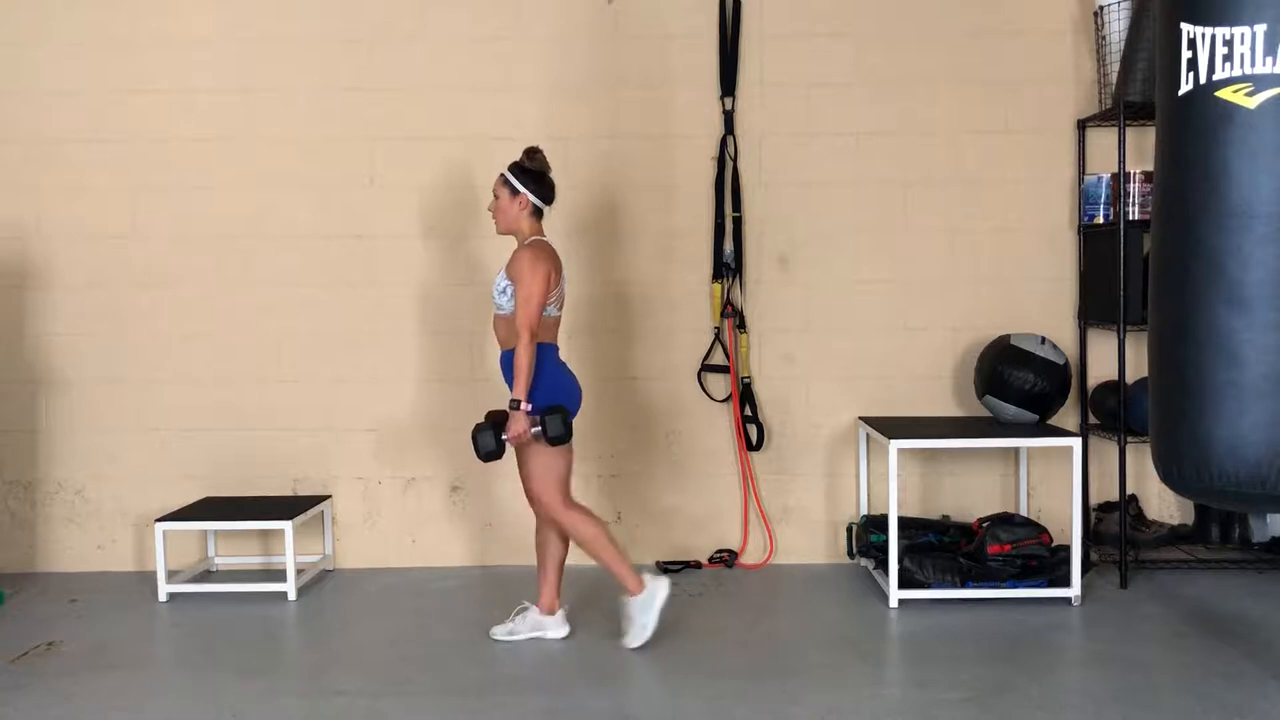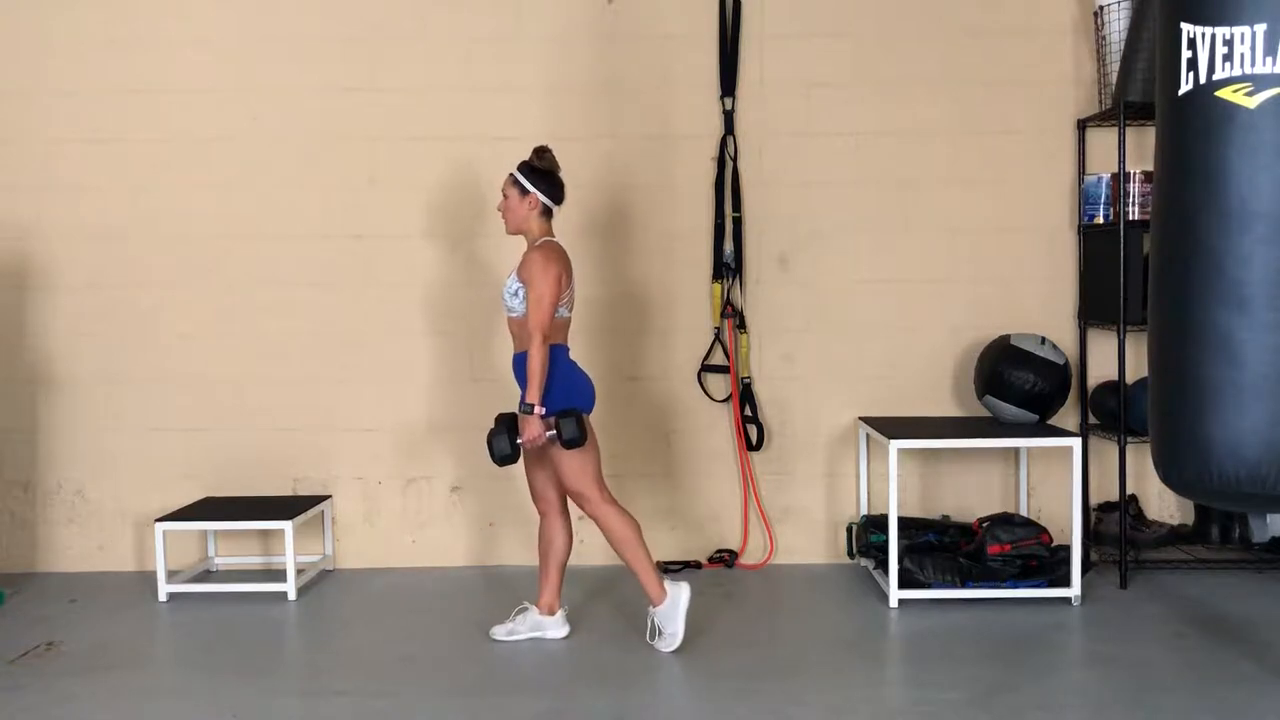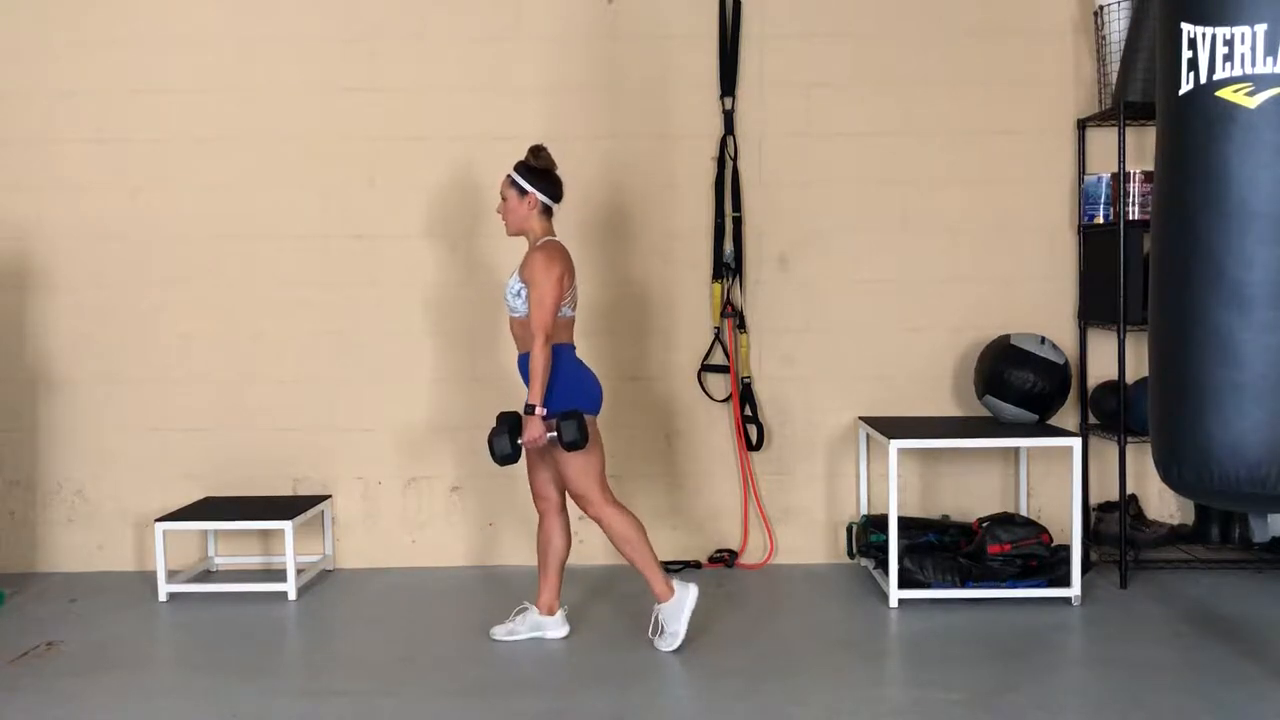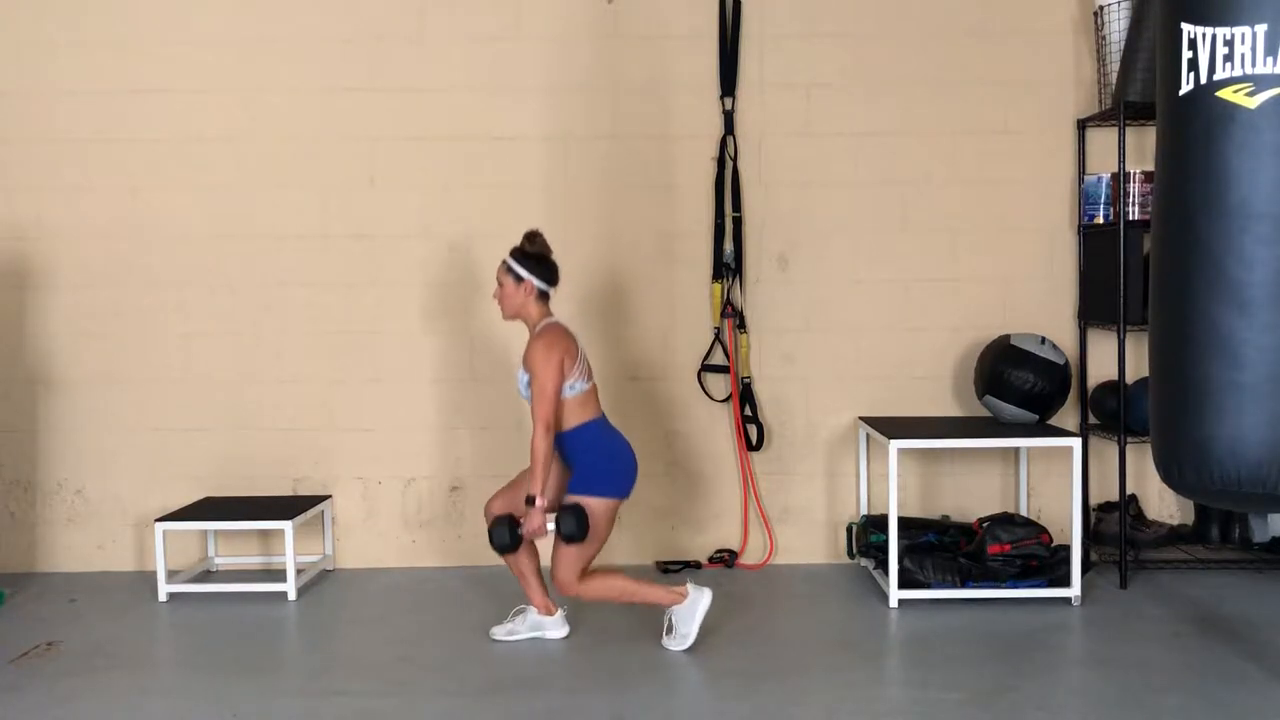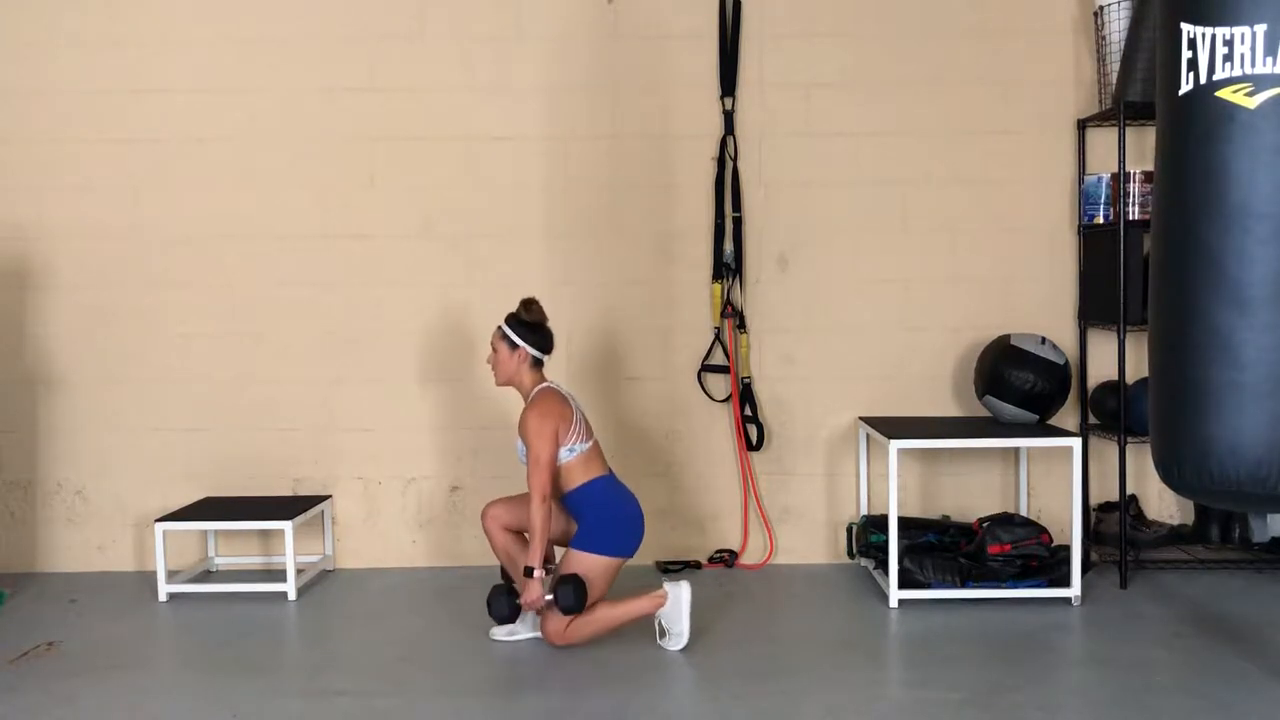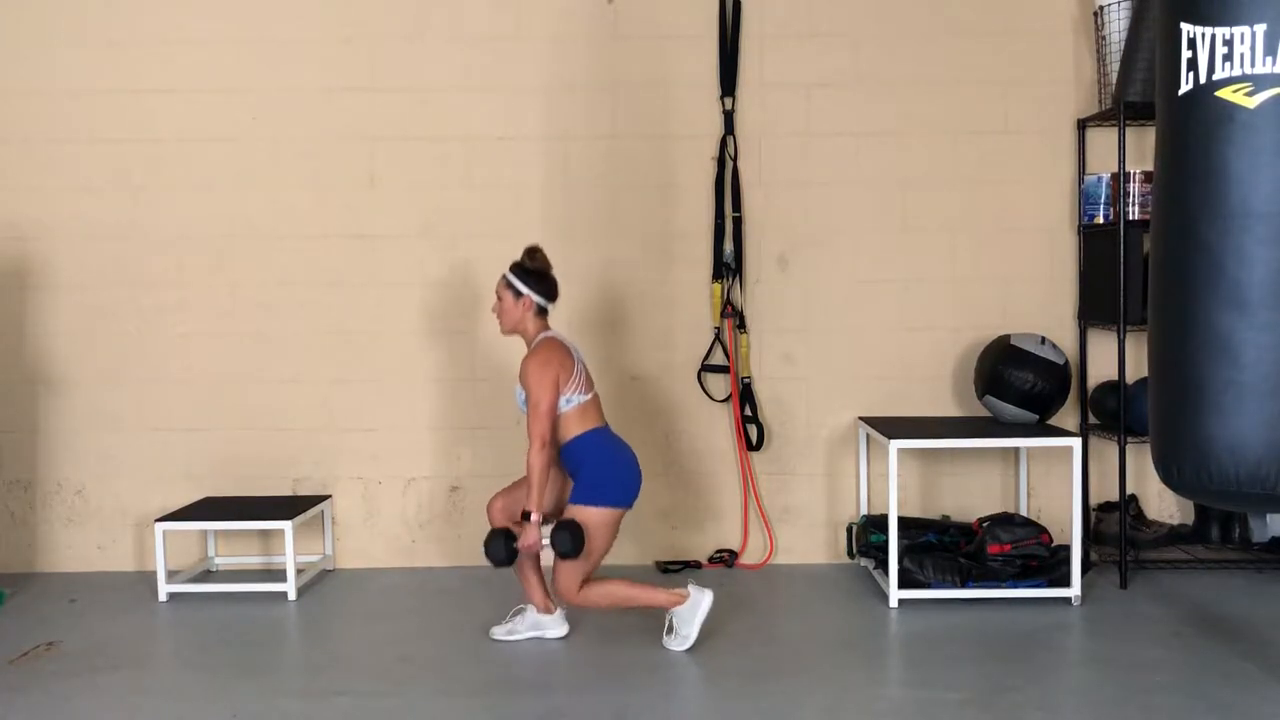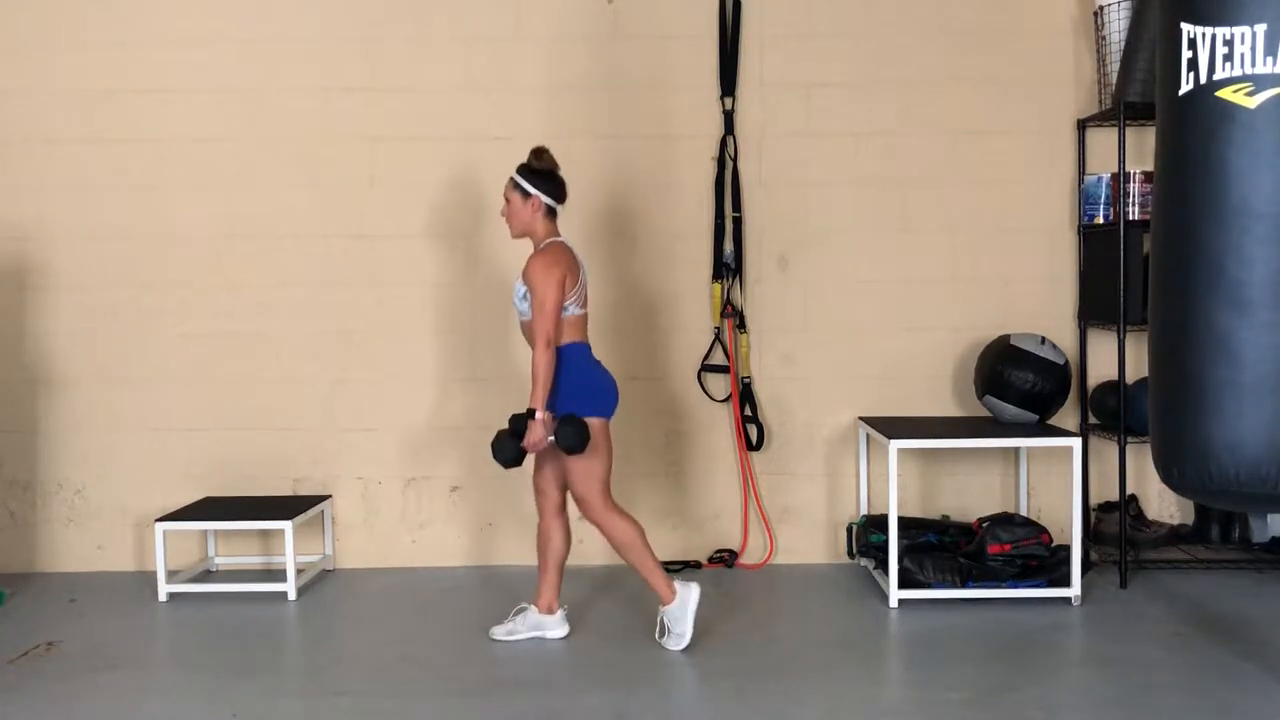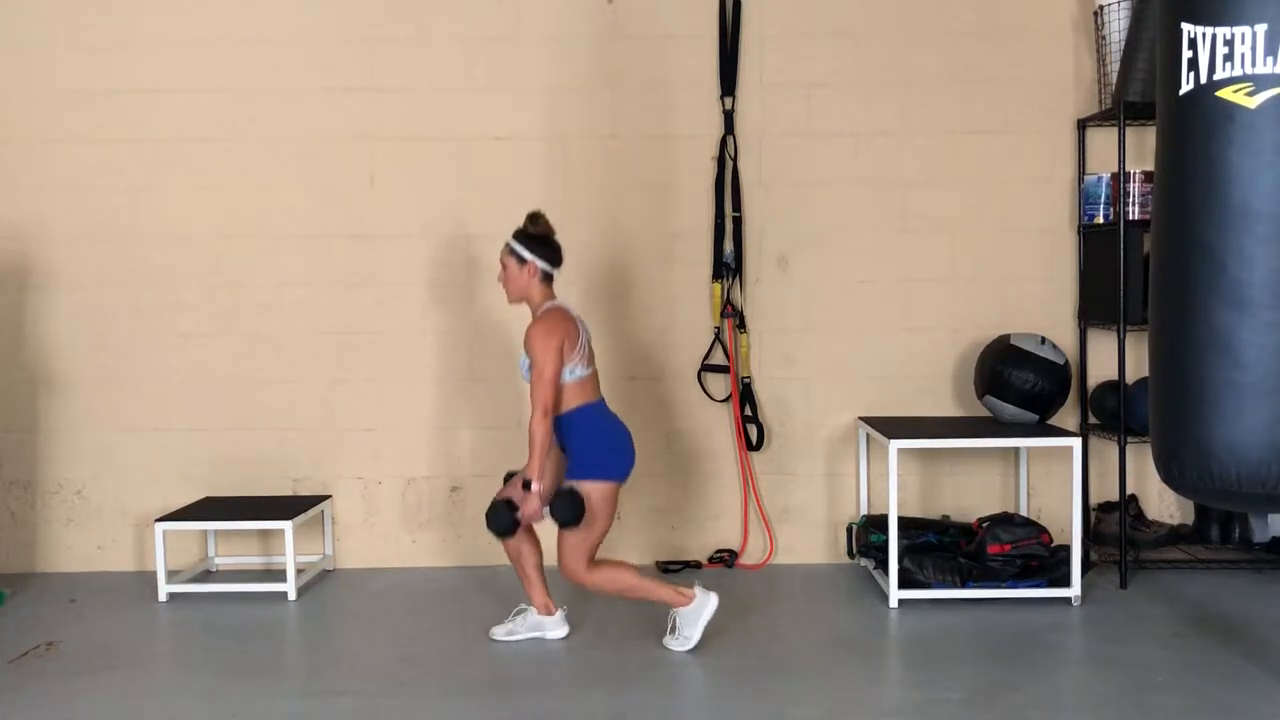
dt=0.5s
person 1, frame 1
left shoulder: (530, 255)
right shoulder: (537, 254)
left elbow: (525, 335)
left wrist: (519, 405)
left hip: (541, 386)
right hip: (540, 386)
left knee: (556, 504)
right knee: (545, 506)
left ankle: (640, 589)
right ankle: (547, 611)
person 1, frame 2
left shoulder: (541, 257)
right shoulder: (545, 255)
left elbow: (539, 338)
left wrist: (533, 409)
right wrist: (533, 405)
left hip: (554, 387)
right hip: (548, 387)
left knee: (592, 498)
right knee: (548, 504)
left ankle: (663, 596)
right ankle: (547, 612)
person 1, frame 3
left shoulder: (543, 256)
right shoulder: (545, 254)
left elbow: (540, 337)
left wrist: (534, 409)
right wrist: (538, 406)
left hip: (562, 387)
right hip: (555, 388)
left knee: (594, 499)
right knee: (548, 500)
left ankle: (670, 596)
right ankle: (546, 612)
person 1, frame 4
left shoulder: (544, 343)
right shoulder: (550, 334)
left elbow: (544, 427)
left wrist: (537, 502)
right wrist: (537, 492)
left hip: (599, 461)
right hip: (582, 455)
left knee: (569, 580)
right knee: (498, 512)
left ankle: (682, 598)
right ankle: (544, 614)
person 1, frame 5
left shoulder: (539, 412)
right shoulder: (549, 398)
left elbow: (541, 498)
right elbow: (552, 490)
left wrist: (533, 572)
right wrist: (542, 547)
left hip: (607, 519)
right hip: (593, 509)
left knee: (557, 631)
right knee: (495, 516)
left ankle: (664, 599)
right ankle: (540, 610)
person 1, frame 6
left shoulder: (539, 360)
right shoulder: (552, 348)
left elbow: (540, 444)
left wrist: (533, 517)
right wrist: (539, 507)
left hip: (602, 473)
right hip: (591, 466)
left knee: (571, 588)
right knee: (500, 508)
left ankle: (682, 599)
right ankle: (543, 613)
person 1, frame 7
left shoulder: (545, 260)
right shoulder: (556, 254)
left elbow: (546, 342)
left wrist: (537, 413)
right wrist: (545, 409)
left hip: (576, 386)
right hip: (571, 384)
left knee: (596, 504)
right knee: (549, 501)
left ankle: (673, 597)
right ankle: (546, 613)
person 1, frame 8
left shoulder: (544, 327)
right shoulder: (559, 317)
left elbow: (542, 411)
left wrist: (534, 485)
right wrist: (532, 482)
left hip: (594, 445)
right hip: (584, 440)
left knee: (577, 567)
left ankle: (689, 601)
right ankle: (544, 613)
